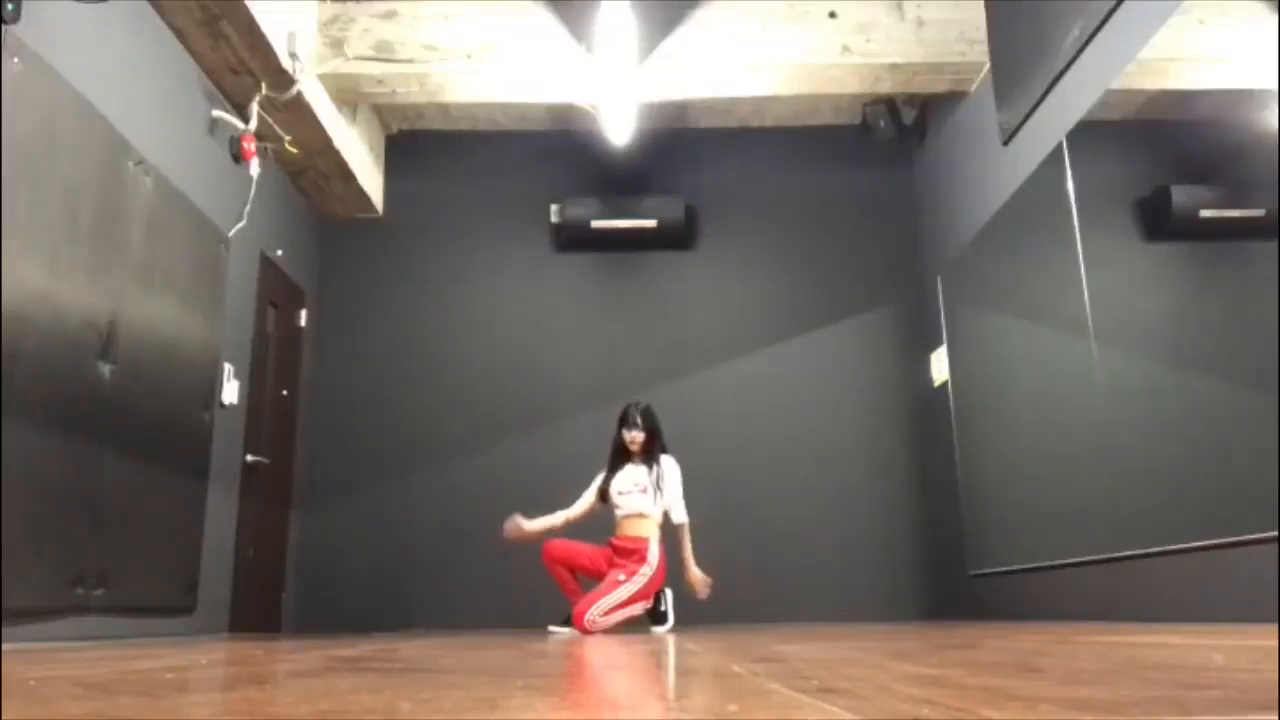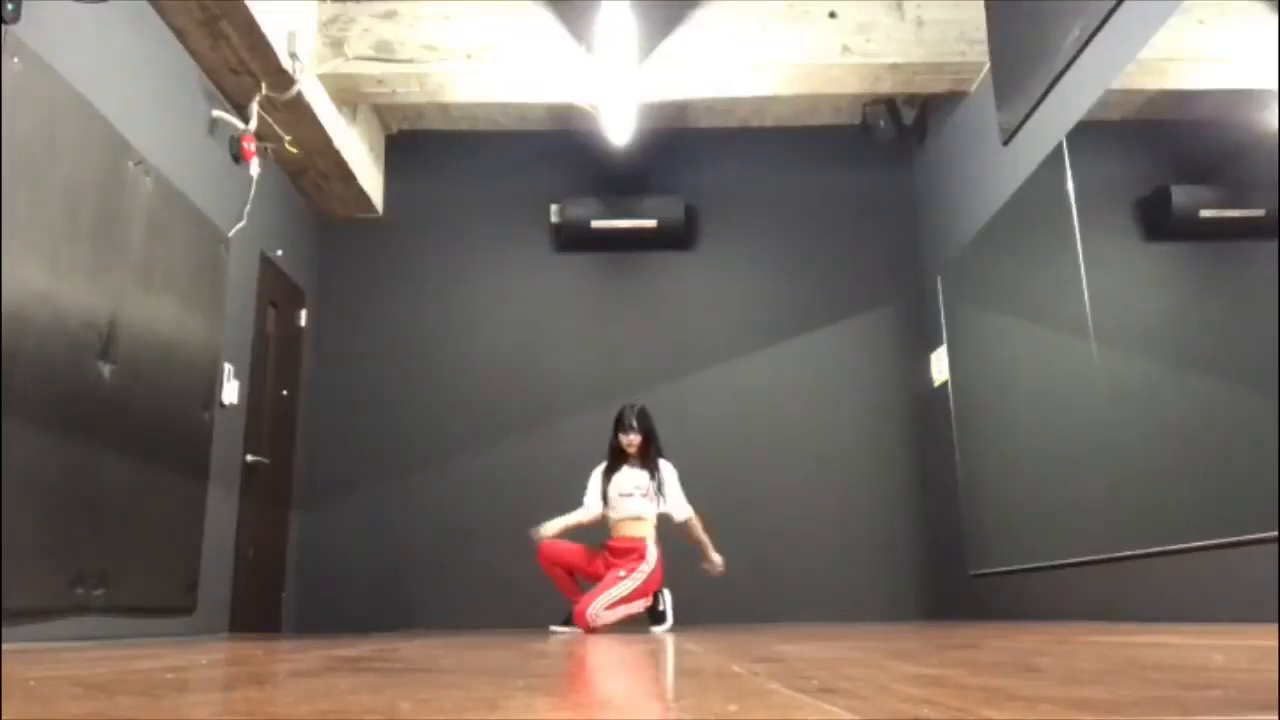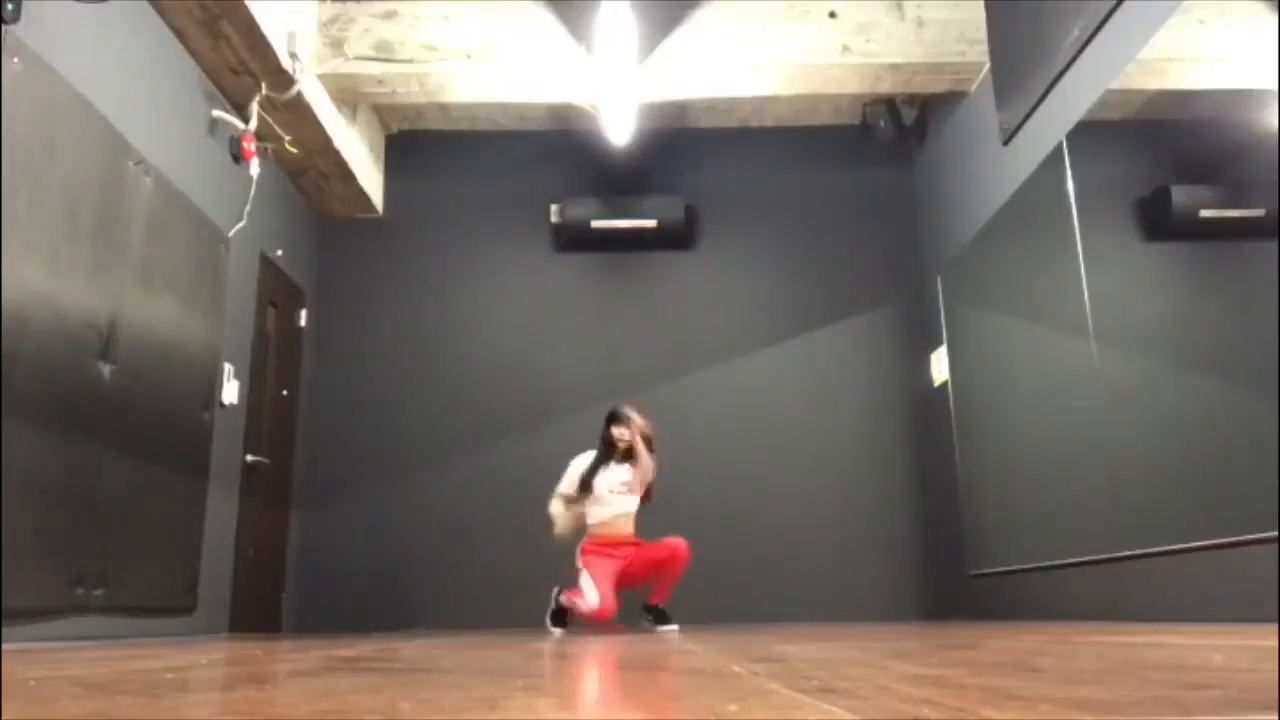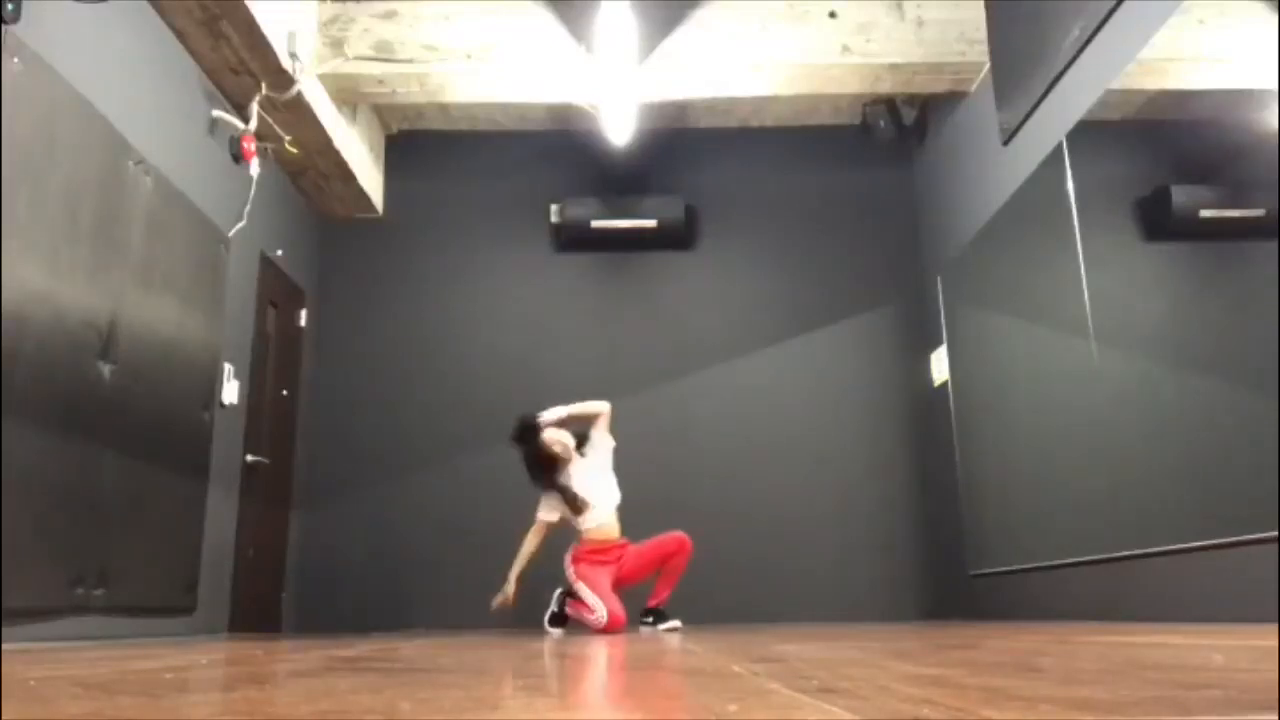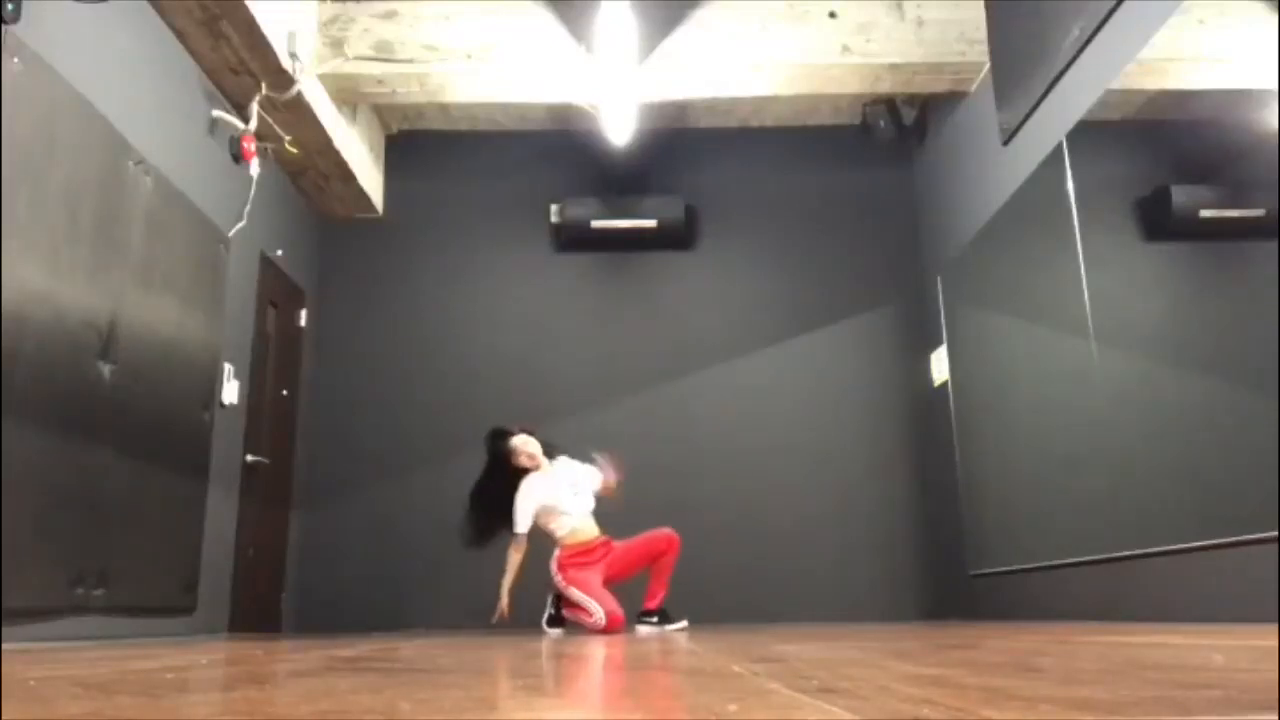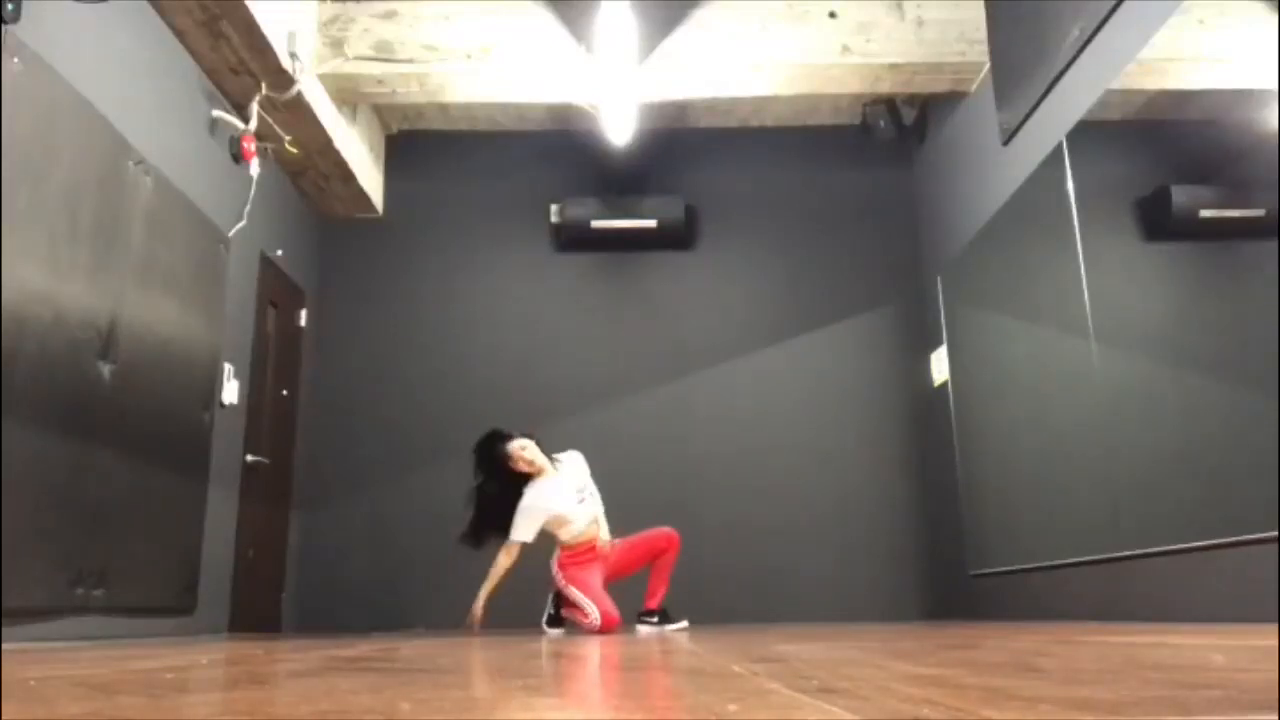
dt=0.3s
person 1, frame 1
left shoulder: (664, 465)
right shoulder: (613, 472)
left elbow: (680, 517)
right elbow: (573, 513)
left wrist: (690, 567)
right wrist: (529, 526)
left hip: (646, 559)
right hip: (615, 554)
left knee: (585, 621)
right knee: (552, 550)
left ankle: (652, 602)
right ankle: (581, 607)
person 1, frame 2
left shoulder: (661, 469)
right shoulder: (604, 471)
left elbow: (684, 514)
right elbow: (591, 512)
left wrist: (709, 551)
right wrist: (556, 524)
left hip: (643, 559)
right hip: (609, 556)
left knee: (587, 618)
right knee: (548, 549)
left ankle: (651, 602)
right ankle: (580, 610)
person 1, frame 3
left shoulder: (638, 467)
right shoulder: (587, 463)
left elbow: (646, 477)
right elbow: (558, 501)
left wrist: (638, 440)
right wrist: (562, 517)
left hip: (633, 551)
right hip: (597, 553)
left knee: (677, 548)
right knee: (600, 611)
left ankle: (655, 608)
right ankle: (566, 599)
person 1, frame 4
left shoulder: (595, 455)
right shoulder: (559, 482)
left elbow: (602, 408)
right elbow: (537, 533)
left wrist: (562, 413)
right wrist: (512, 579)
left hip: (621, 554)
right hip: (587, 561)
left knee: (680, 542)
right knee: (614, 620)
left ankle: (651, 613)
right ankle: (566, 604)
person 1, frame 5
left shoulder: (567, 466)
right shoulder: (528, 491)
left elbow: (607, 485)
right elbow: (518, 545)
left wrist: (608, 476)
right wrist: (504, 592)
left hip: (605, 551)
right hip: (573, 565)
left knee: (667, 539)
right knee: (612, 621)
left ankle: (650, 613)
right ankle: (561, 607)
person 1, frame 6
left shoulder: (573, 460)
right shoulder: (533, 500)
right elbow: (509, 551)
left wrist: (604, 527)
right wrist: (481, 597)
left hip: (605, 551)
right hip: (575, 564)
left knee: (668, 538)
right knee: (608, 621)
left ankle: (651, 614)
right ankle: (561, 606)
